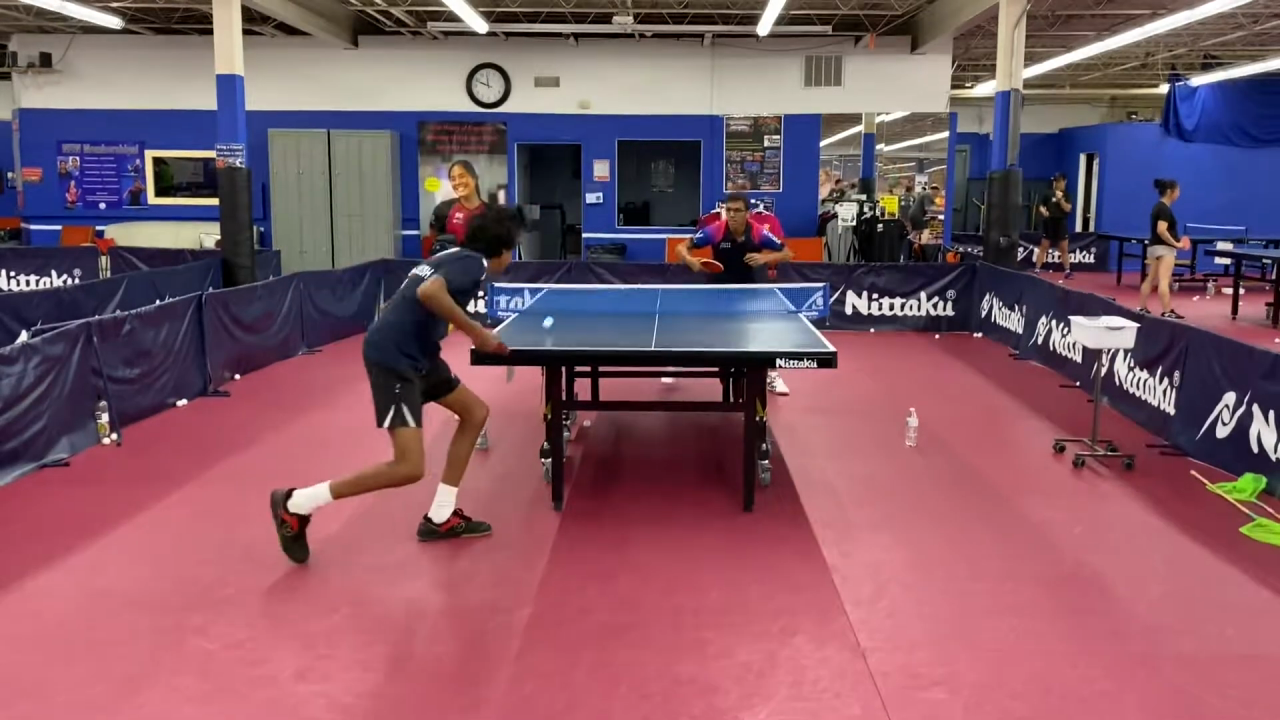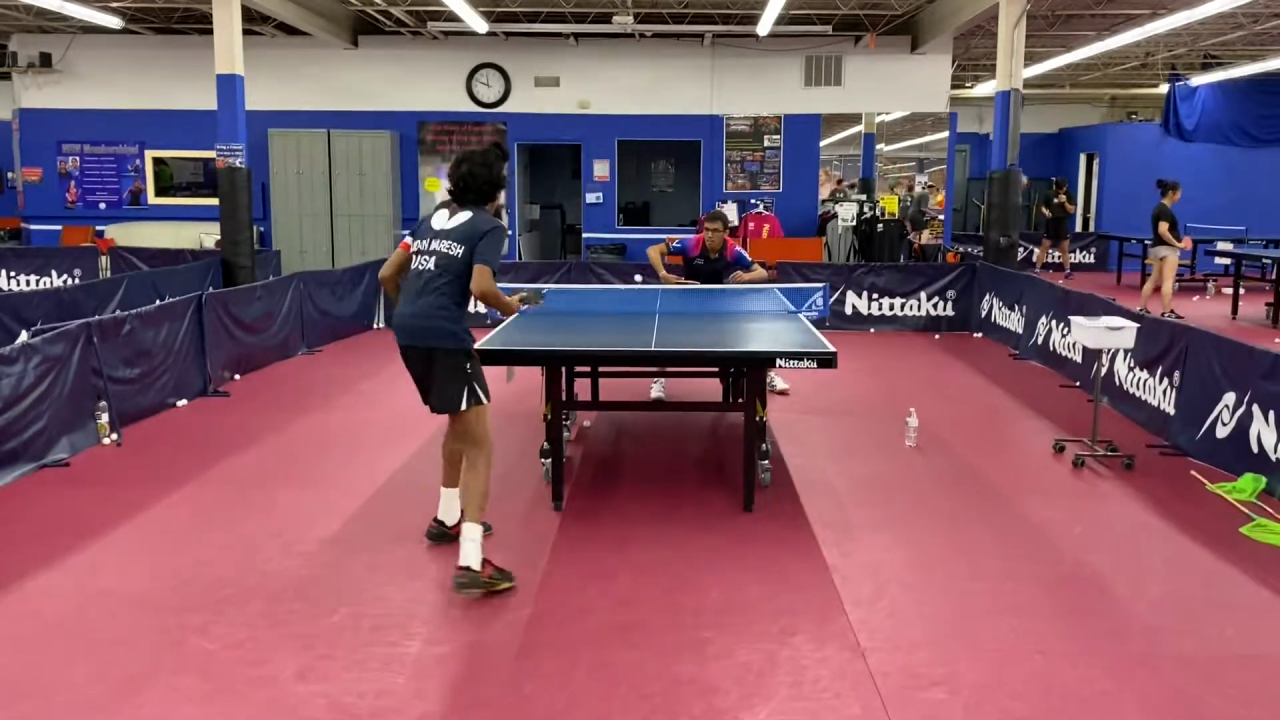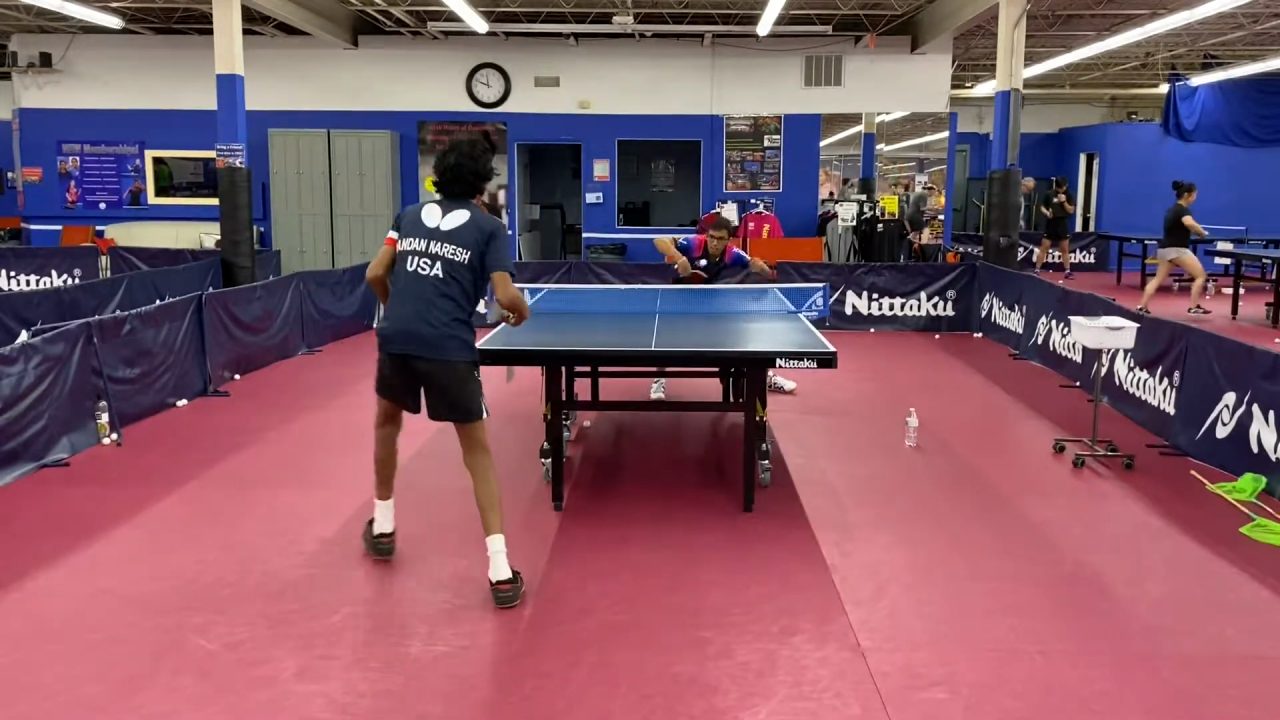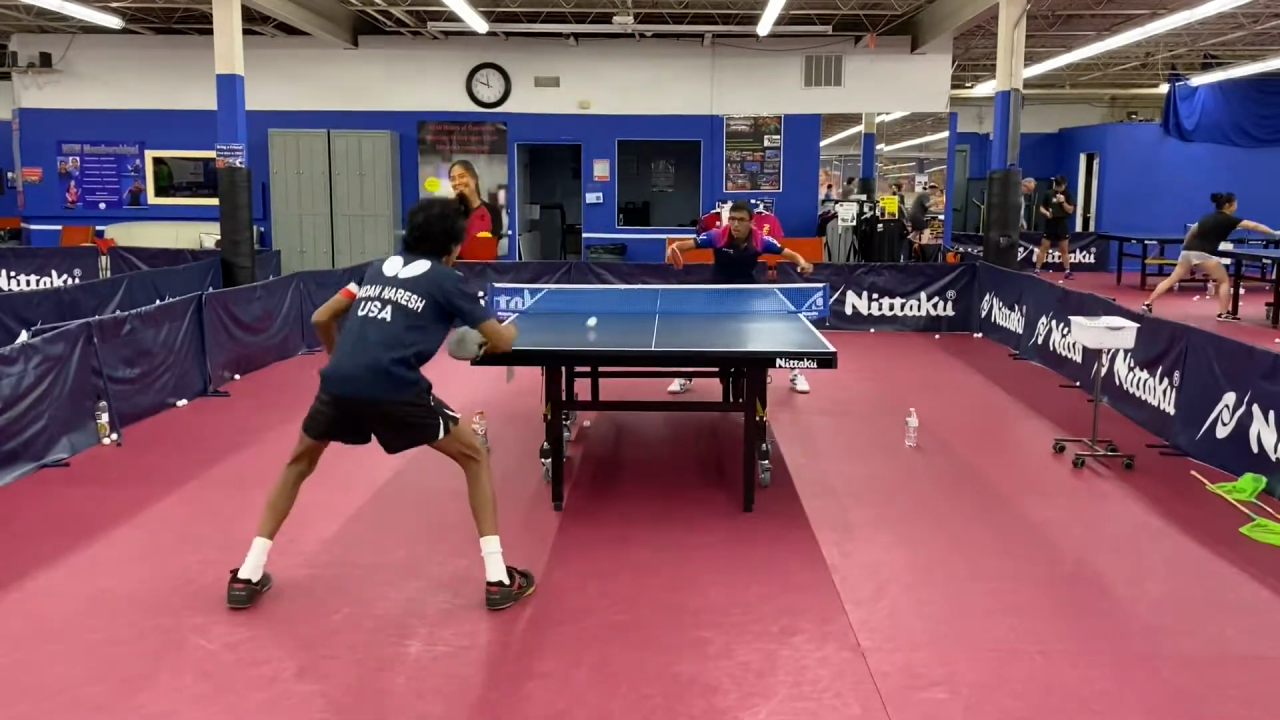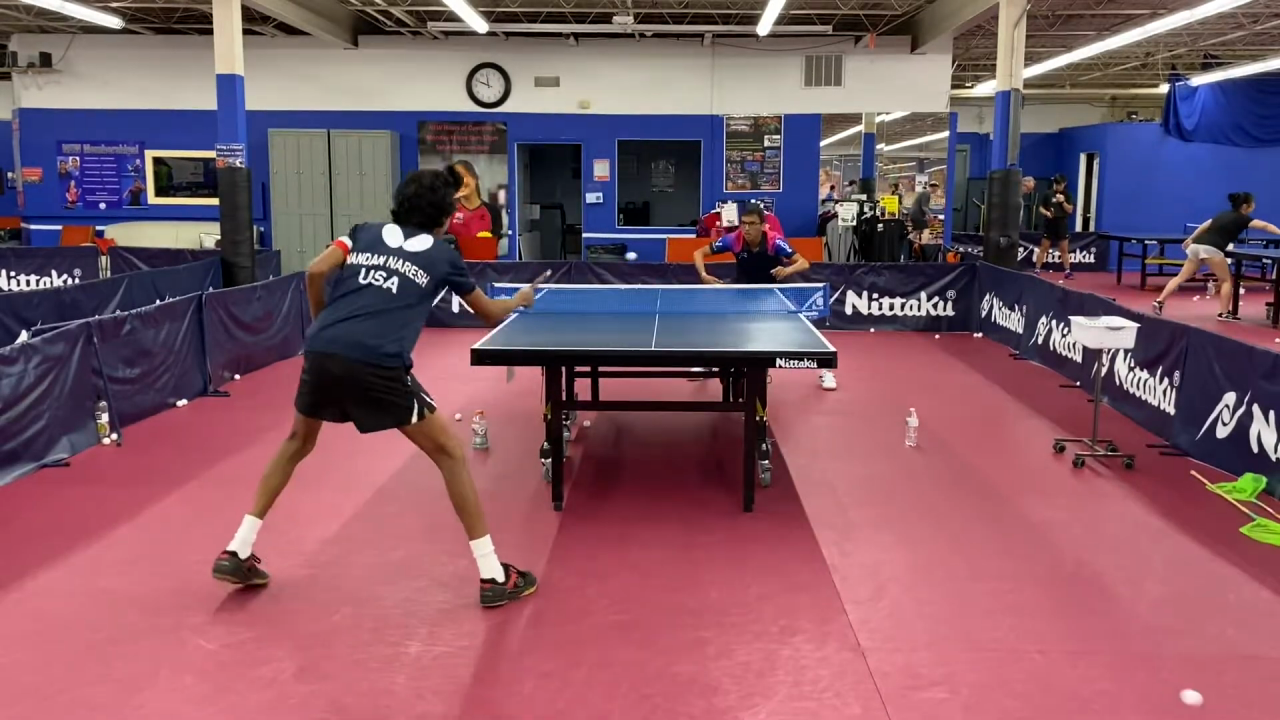
dt=0.3s
person 1, frame 1
left shoulder: (453, 258)
right shoulder: (473, 264)
left elbow: (404, 303)
right elbow: (428, 293)
right wrist: (479, 336)
left hip: (410, 354)
right hip: (394, 358)
left knee: (476, 413)
right knee: (408, 468)
left ankle: (441, 516)
right ankle: (298, 505)
person 1, frame 2
left shoulder: (430, 220)
right shoulder: (489, 227)
left elbow: (387, 275)
right elbow: (480, 286)
right wrist: (507, 305)
left hip: (408, 333)
right hip: (444, 337)
left knee: (464, 419)
right knee: (479, 443)
left ankle: (448, 517)
right ankle: (471, 562)
person 1, frame 3
left shoulder: (410, 216)
right shoulder: (489, 228)
left elbow: (375, 275)
right elbow: (506, 297)
right wrist: (517, 314)
left hip: (396, 340)
right hip: (448, 347)
left knee: (387, 424)
right knee: (479, 455)
left ankle: (382, 528)
right ankle: (502, 573)
person 1, frame 4
left shoulder: (376, 270)
right shoulder: (447, 281)
left elbow: (320, 319)
right elbow: (502, 343)
right wrist: (510, 330)
left hip: (339, 380)
right hip: (394, 388)
left knee: (299, 462)
right knee: (474, 457)
left ankle: (249, 575)
right ankle: (497, 576)
person 1, frame 5
left shoulder: (365, 233)
right shoulder: (442, 256)
left elbow: (316, 271)
right elbow: (492, 314)
right wrist: (523, 298)
left hip: (324, 352)
right hip: (378, 365)
left knee: (297, 445)
right knee: (450, 455)
left ankle: (237, 552)
right ankle: (492, 574)
person 2, frame 1
left shoulder: (759, 233)
right shoulder: (714, 231)
left elbow: (788, 254)
right elbow: (681, 247)
left wrist: (766, 257)
right wrist: (690, 260)
left hip: (747, 286)
right hip: (717, 284)
left ankle: (771, 375)
person 2, frame 2
left shoulder: (733, 250)
right shoulder: (691, 244)
left elbow: (762, 274)
right elbow: (653, 250)
left wrist: (746, 277)
right wrist: (663, 274)
left ankle: (768, 376)
right ankle: (659, 380)
person 2, frame 3
left shoulder: (732, 253)
right shoulder: (693, 243)
left elbow: (765, 270)
right elbow: (660, 241)
left wrist: (761, 267)
right wrist: (679, 258)
left ankle: (767, 377)
right ankle: (660, 380)
person 2, frame 4
left shoulder: (760, 240)
right shoulder: (717, 236)
left elbow: (790, 255)
right elbow: (683, 245)
left wrist: (803, 263)
right wrist: (672, 249)
left ankle: (794, 373)
right ankle: (685, 376)
person 2, frame 5
left shoulder: (775, 241)
right shoulder: (732, 240)
left elbow: (804, 264)
right elbow: (698, 253)
left wrist: (787, 270)
right wrist: (704, 275)
left ankle: (824, 371)
